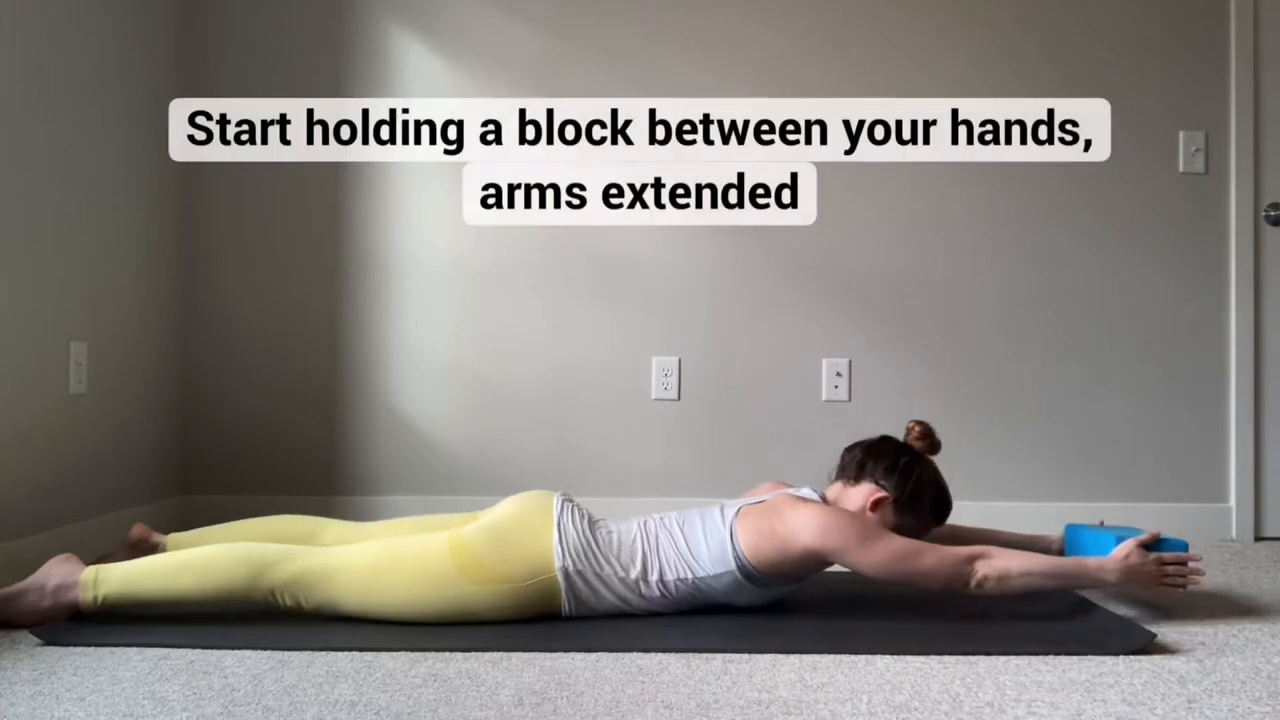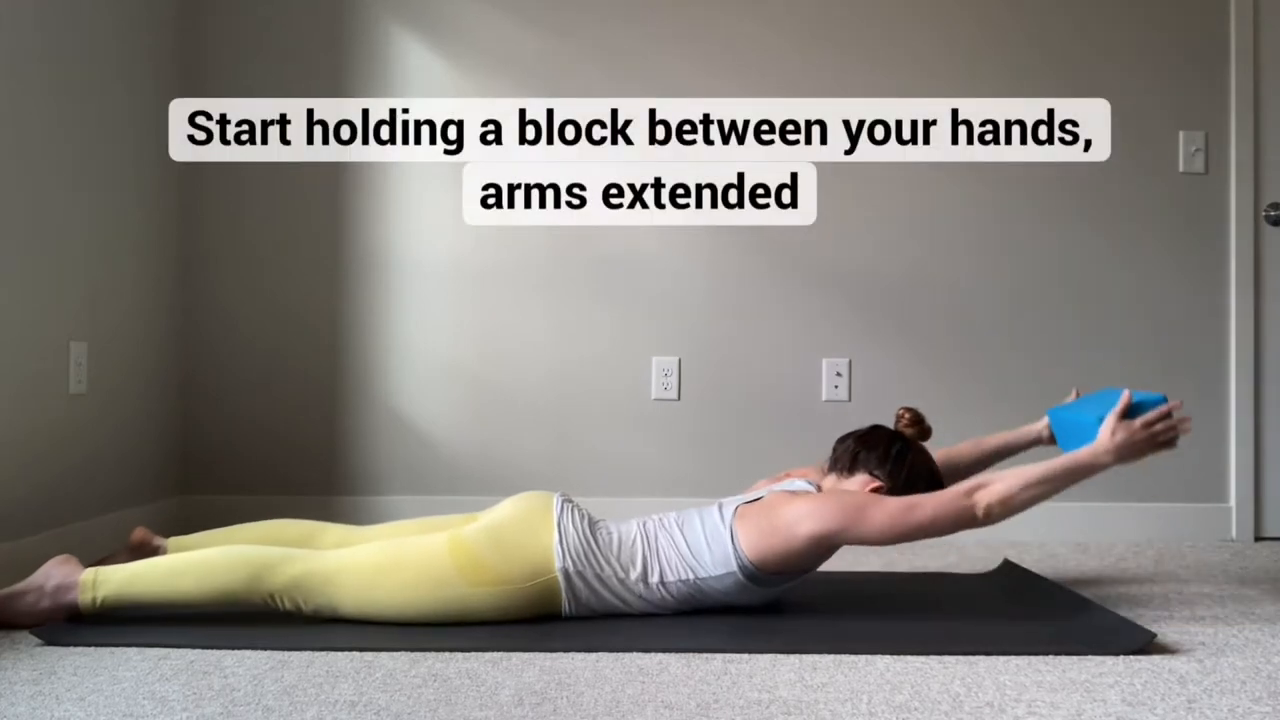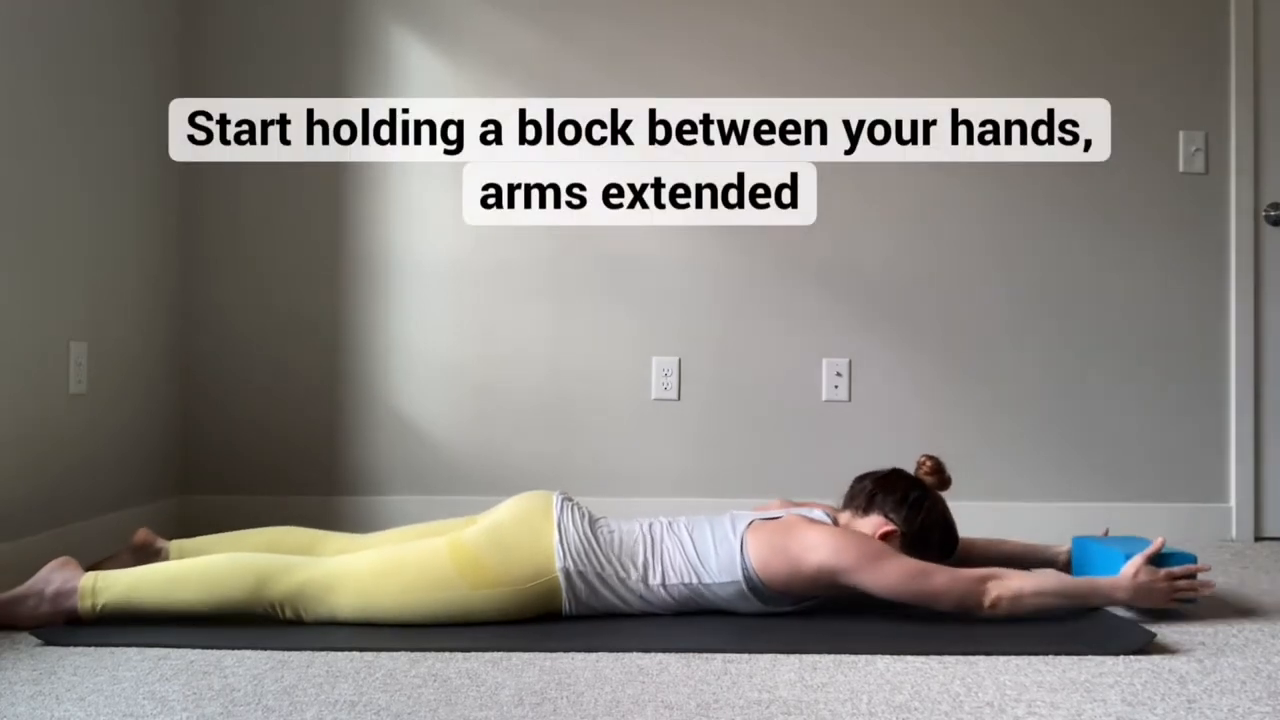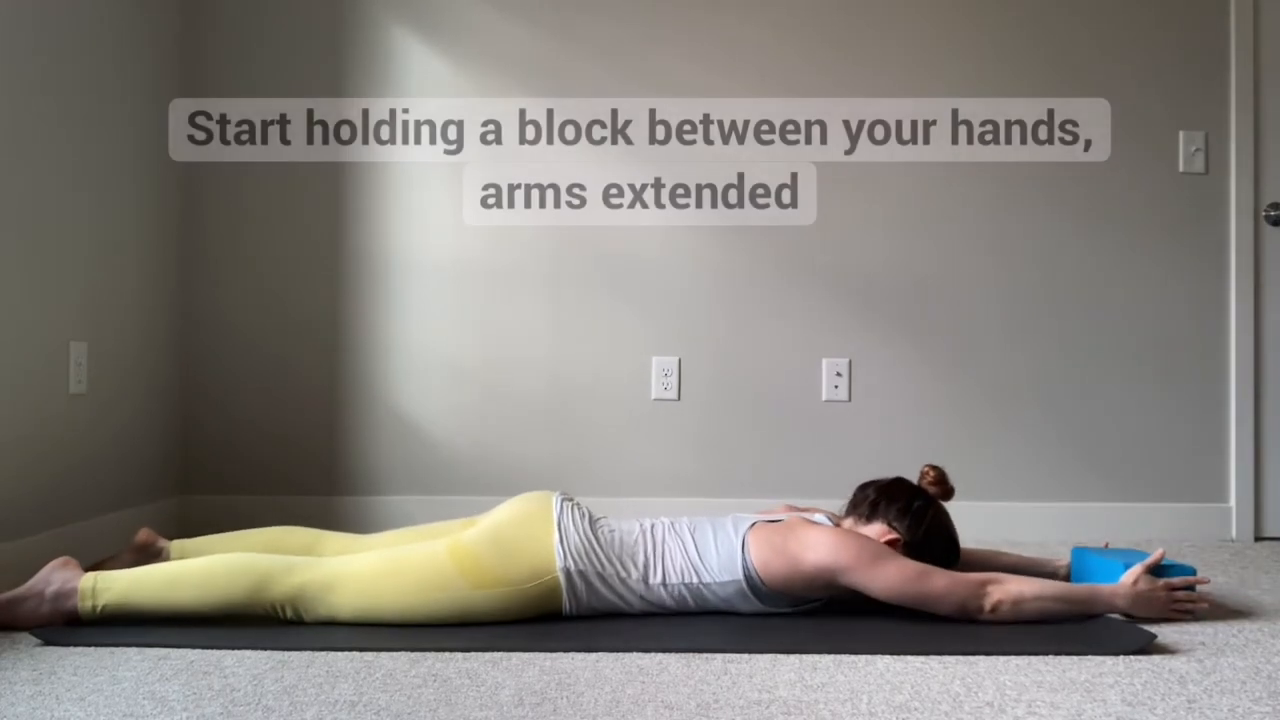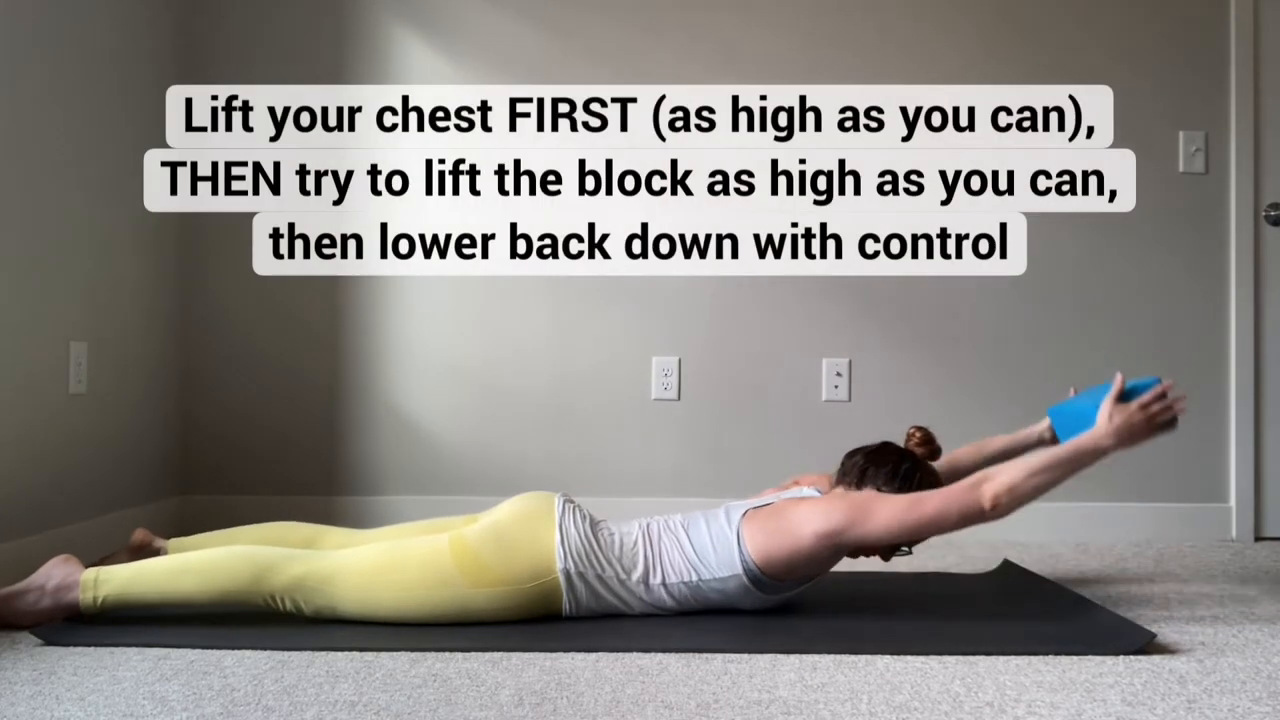
dt=1s
person 1, frame 1
left shoulder: (805, 497)
right shoulder: (820, 531)
left elbow: (939, 534)
right elbow: (965, 575)
left wrist: (1064, 537)
right wrist: (1105, 576)
left hip: (542, 528)
right hip: (537, 564)
left knee: (339, 540)
right knee: (309, 579)
left ankle: (160, 546)
person 1, frame 2
left shoulder: (811, 480)
right shoulder: (823, 519)
left elbow: (934, 474)
right elbow: (966, 510)
left wrist: (1043, 431)
right wrist: (1099, 456)
left hip: (543, 529)
right hip: (538, 567)
left knee: (333, 546)
right knee: (307, 585)
left ankle: (160, 552)
person 1, frame 3
left shoulder: (813, 516)
right shoulder: (830, 552)
left elbow: (951, 547)
right elbow: (974, 595)
left wrist: (1075, 552)
right wrist: (1116, 592)
left hip: (546, 532)
right hip: (541, 565)
left knee: (340, 551)
right knee: (309, 592)
left ankle: (162, 553)
person 1, frame 4
left shoulder: (821, 523)
right shoulder: (831, 554)
left elbow: (950, 552)
right elbow: (976, 600)
left wrist: (1081, 561)
right wrist: (1115, 600)
left hip: (547, 532)
right hip: (542, 566)
left knee: (342, 550)
right knee: (310, 589)
left ankle: (166, 553)
person 1, frame 5
left shoulder: (815, 490)
right shoulder: (828, 521)
left elbow: (937, 470)
right elbow: (973, 507)
left wrist: (1048, 424)
right wrist: (1105, 443)
left hip: (544, 532)
right hip: (541, 567)
left knee: (341, 543)
right knee: (309, 585)
left ankle: (162, 550)
